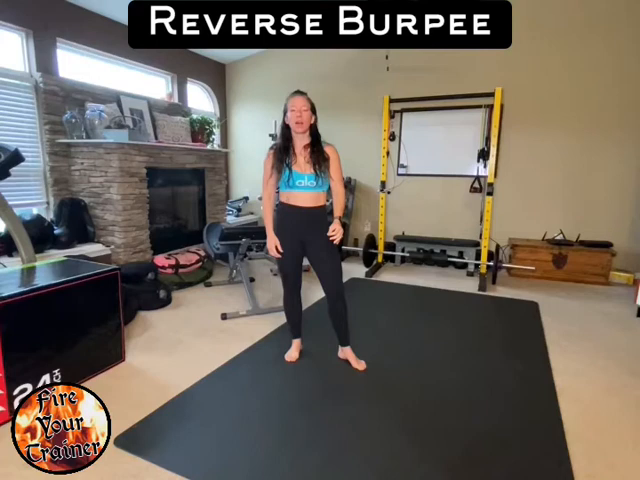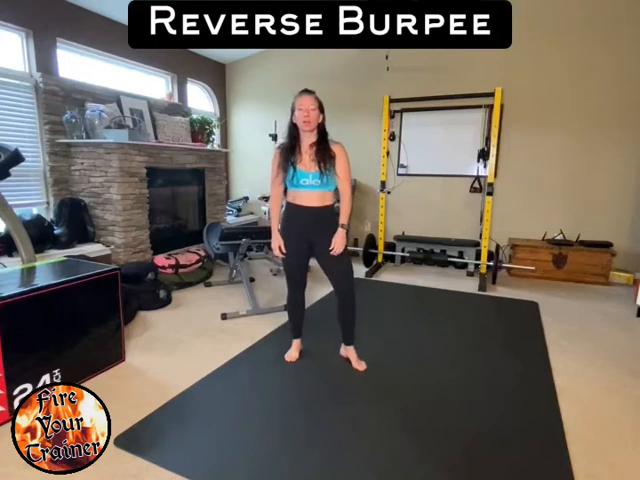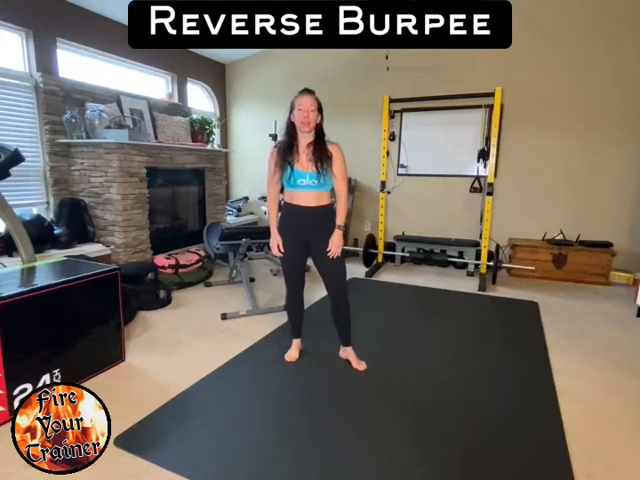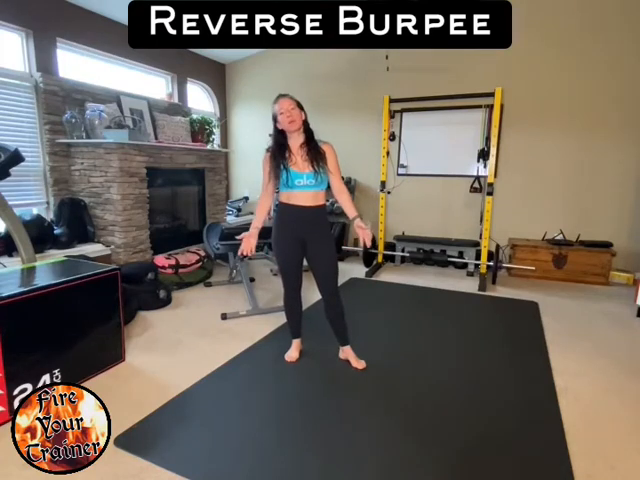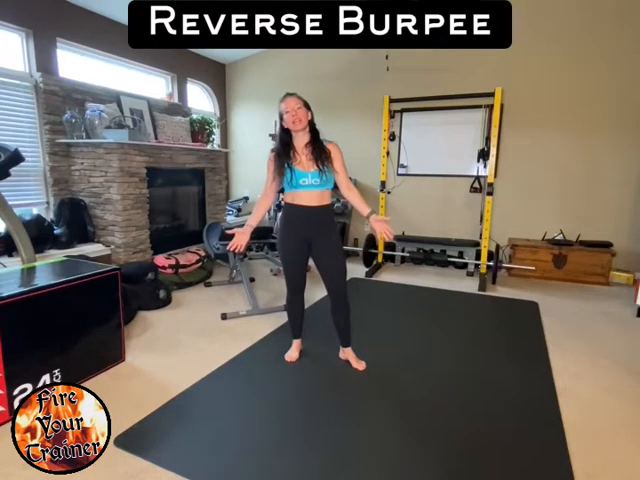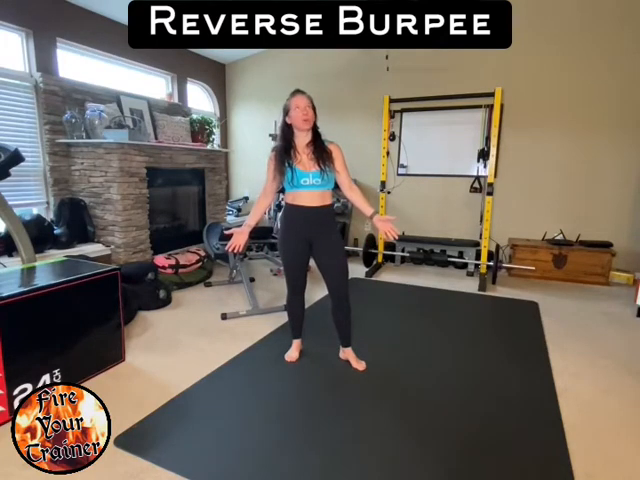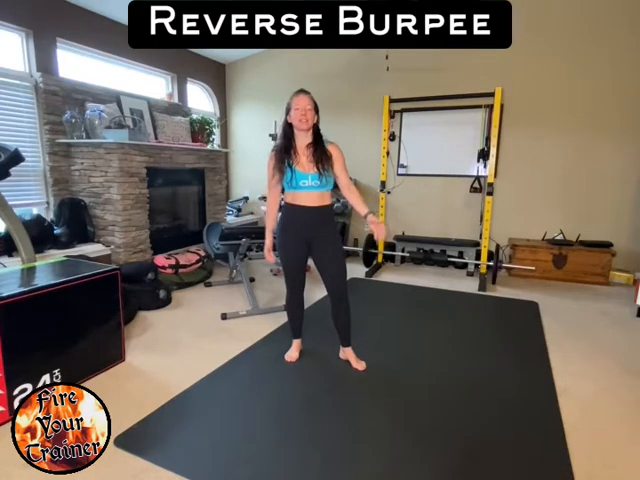
dt=0.7s
person 1, frame 1
left shoulder: (327, 152)
right shoulder: (276, 154)
left elbow: (338, 190)
right elbow: (267, 195)
left wrist: (338, 219)
right wrist: (270, 232)
left hip: (318, 223)
right hip: (287, 223)
left knee: (334, 288)
right knee: (291, 287)
left ankle: (345, 348)
right ankle: (296, 342)
person 1, frame 2
left shoulder: (335, 151)
right shoulder: (283, 152)
left elbow: (345, 193)
right elbow: (276, 195)
left wrist: (342, 229)
right wrist: (275, 232)
left hip: (326, 222)
right hip: (294, 222)
left knee: (346, 287)
right knee: (295, 287)
left ankle: (348, 347)
right ankle: (296, 342)
person 1, frame 3
left shoulder: (331, 151)
right shoulder: (280, 152)
left elbow: (342, 193)
right elbow: (272, 194)
left wrist: (339, 230)
right wrist: (274, 231)
left hip: (322, 222)
right hip: (291, 223)
left knee: (338, 288)
right knee: (294, 287)
left ankle: (346, 348)
right ankle: (296, 342)
person 1, frame 4
left shoulder: (324, 150)
right shoulder: (273, 155)
left elbow: (338, 187)
right elbow: (267, 196)
left wrist: (356, 219)
right wrist: (254, 230)
left hip: (318, 223)
right hip: (287, 223)
left knee: (330, 288)
right knee: (291, 287)
left ankle: (345, 347)
right ankle: (296, 342)
person 1, frame 5
left shoulder: (329, 150)
right shoulder: (278, 155)
left elbow: (347, 187)
right elbow: (268, 195)
left wrist: (371, 216)
right wrist: (248, 227)
left hip: (324, 223)
right hip: (292, 224)
left knee: (338, 289)
right knee: (294, 287)
left ankle: (346, 349)
right ankle: (296, 343)
person 1, frame 6
left shoulder: (330, 150)
right shoulder: (279, 154)
left elbow: (348, 187)
right elbow: (267, 194)
left wrist: (374, 215)
right wrist: (246, 226)
left hip: (325, 224)
right hip: (293, 224)
left knee: (339, 289)
right knee: (295, 288)
left ankle: (346, 349)
right ankle: (296, 342)
person 1, frame 7
left shoulder: (330, 151)
right shoulder: (278, 154)
left elbow: (347, 187)
right elbow: (272, 197)
left wrist: (368, 215)
right wrist: (269, 236)
left hip: (323, 223)
right hip: (291, 223)
left knee: (338, 289)
right knee: (294, 288)
left ankle: (346, 348)
right ankle: (296, 343)
